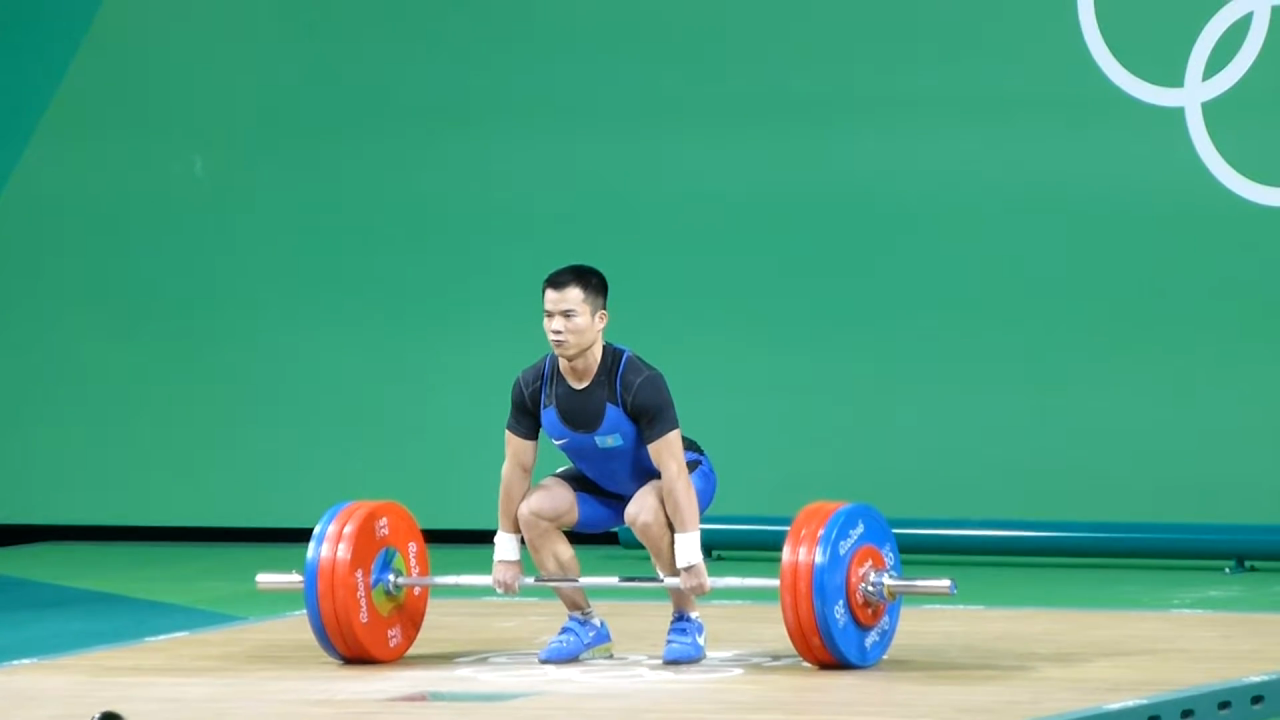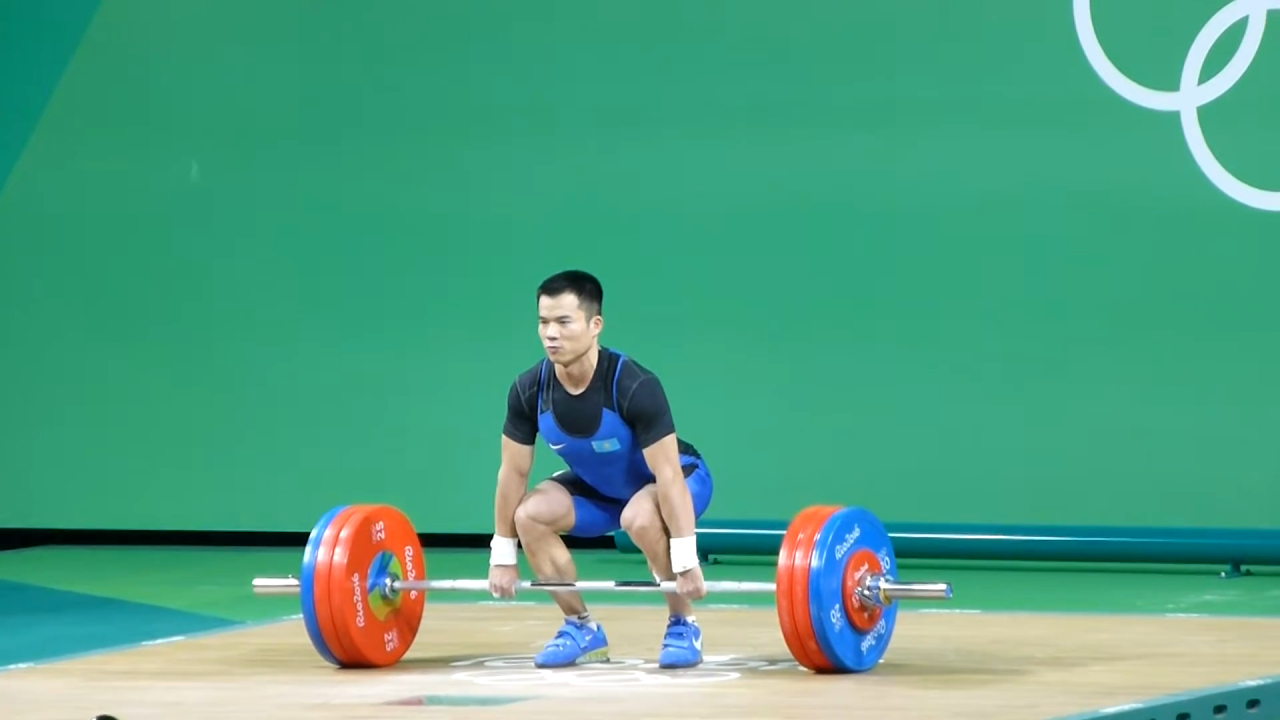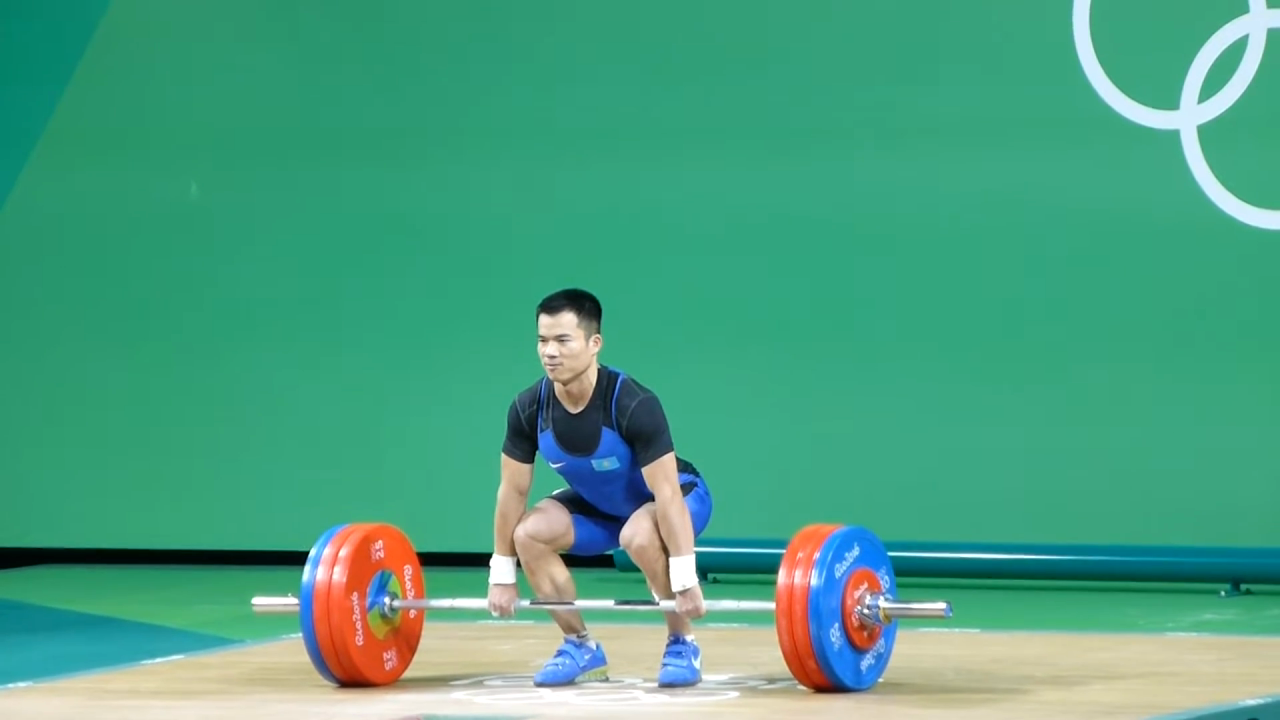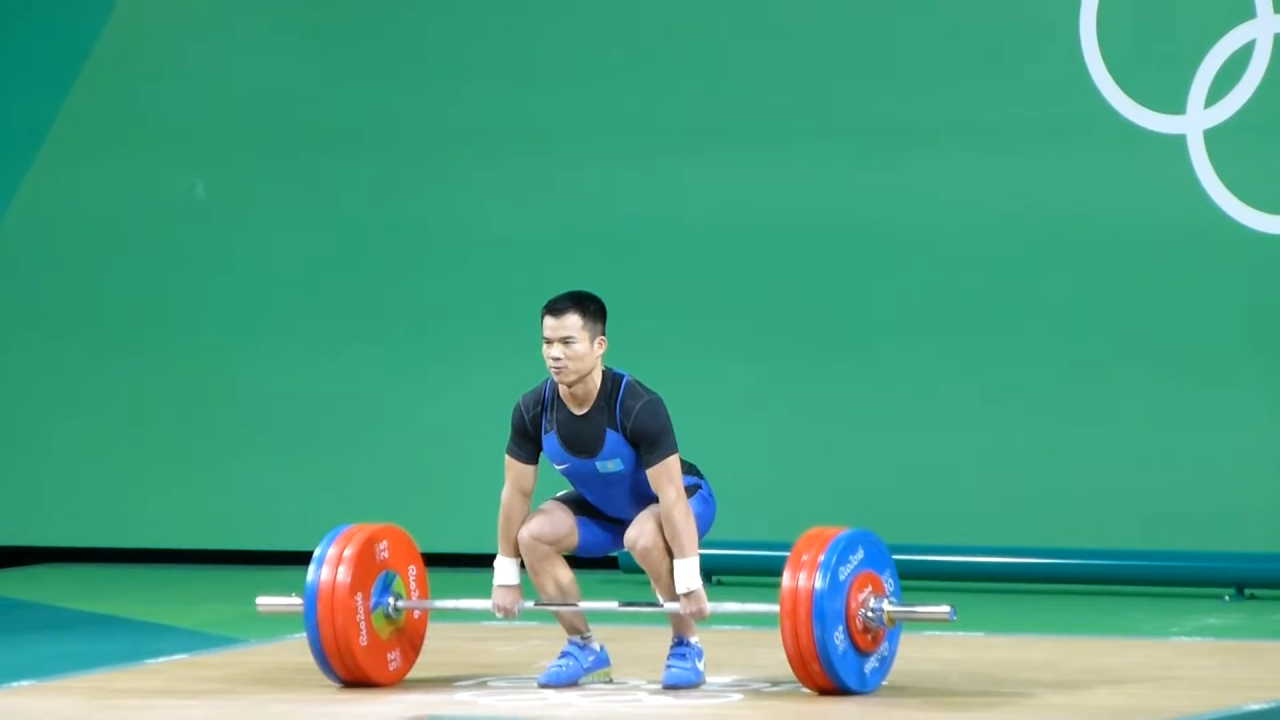
dt=0.5s
person 1, frame 1
left shoulder: (638, 381)
right shoulder: (532, 385)
left elbow: (673, 471)
right elbow: (516, 467)
left wrist: (691, 557)
right wrist: (506, 552)
left hip: (683, 473)
right hip: (602, 481)
left knee: (644, 513)
right knee: (532, 511)
left ankle: (687, 622)
right ankle: (586, 623)
person 1, frame 2
left shoulder: (633, 385)
right shoulder: (529, 389)
left elbow: (668, 475)
right elbow: (513, 472)
left wrist: (687, 561)
right wrist: (503, 556)
left hip: (679, 476)
right hip: (600, 484)
left knee: (641, 517)
right knee: (530, 514)
left ankle: (683, 626)
right ankle: (582, 627)
person 1, frame 3
left shoulder: (632, 404)
right shoulder: (528, 408)
left elbow: (666, 495)
right elbow: (512, 490)
left wrist: (686, 580)
right wrist: (502, 575)
left hip: (676, 495)
right hip: (599, 502)
left knee: (639, 536)
right knee: (529, 532)
left ankle: (682, 645)
right ankle: (581, 647)
person 1, frame 4
left shoulder: (637, 405)
right shoulder: (533, 409)
left elbow: (670, 496)
right elbow: (516, 491)
left wrist: (689, 582)
right wrist: (506, 576)
left hip: (681, 496)
right hip: (604, 504)
left knee: (644, 537)
right knee: (533, 534)
left ankle: (686, 647)
right ankle: (585, 647)
